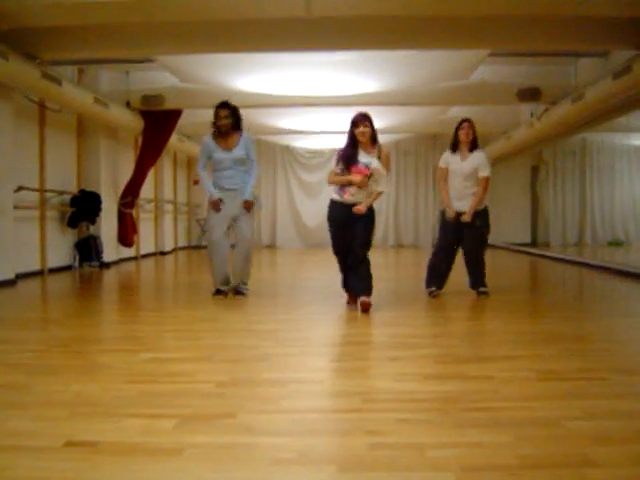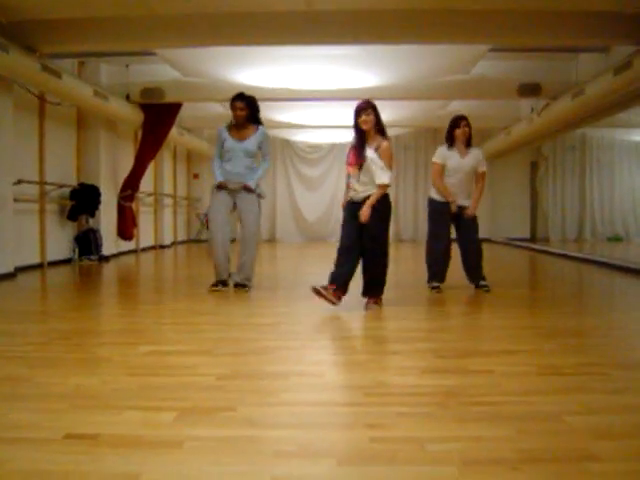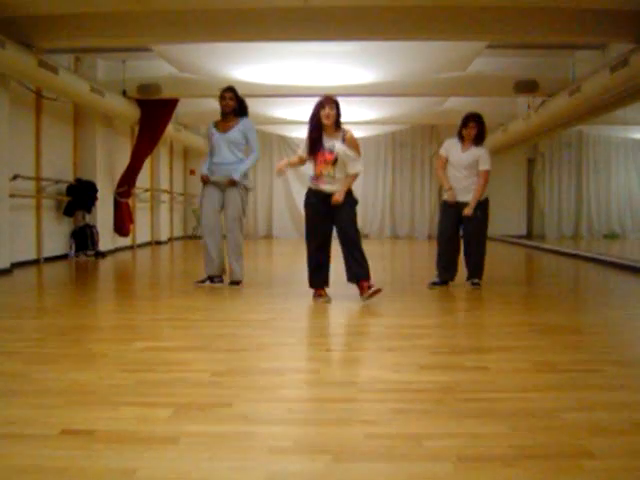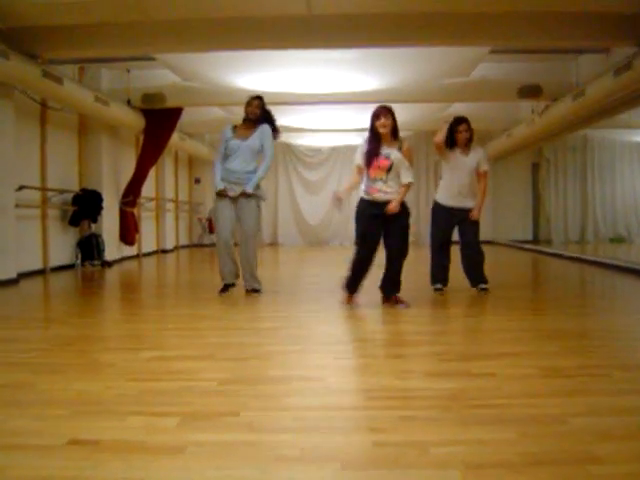
dt=1s
person 1, frame 1
left shoulder: (382, 154)
right shoulder: (346, 152)
left elbow: (380, 186)
right elbow: (331, 178)
left wrist: (365, 204)
right wrist: (351, 178)
left hip: (363, 208)
right hip: (339, 208)
left knee: (359, 252)
right knee: (342, 251)
left ankle: (363, 294)
right ankle: (352, 291)
person 1, frame 2
left shoulder: (383, 146)
right shoulder: (357, 142)
left elbow: (384, 182)
left wrist: (368, 206)
right wrist: (346, 197)
left hip: (375, 205)
right hip: (353, 202)
left knee: (373, 250)
right knee: (348, 246)
left ankle: (374, 295)
right ankle: (335, 288)
person 1, frame 3
left shoulder: (347, 137)
right shoulder: (313, 136)
left elbow: (355, 169)
right elbow: (302, 158)
left wrist: (342, 191)
right wrist: (286, 162)
left hip: (341, 196)
right hip: (316, 196)
left knee: (350, 237)
right knee: (317, 242)
left ankle: (363, 283)
right ankle: (319, 287)
person 1, frame 4
left shoulder: (402, 149)
right shoulder: (367, 146)
left elbow: (407, 181)
right elbow: (359, 174)
left wrist: (398, 201)
right wrist: (343, 192)
left hip: (393, 207)
right hip: (368, 206)
left knee: (397, 251)
right knee: (365, 250)
left ankle: (389, 293)
right ankle: (350, 291)
person 2, frame 1
left shoulder: (245, 138)
right shoulder: (208, 141)
left elbow: (254, 167)
right elbow: (201, 170)
left wrist: (248, 195)
right wrist: (212, 194)
left hip: (242, 195)
right hip: (220, 197)
left knee: (245, 239)
right knee: (216, 240)
left ankle: (239, 284)
right ankle: (222, 285)
person 2, frame 2
left shoulder: (260, 132)
right shoulder: (223, 131)
left elbow: (265, 161)
left wrist: (254, 181)
right wrist: (218, 178)
left hip: (247, 188)
right hip: (224, 187)
left knee: (251, 231)
right knee: (217, 230)
left ankle: (242, 278)
right ankle: (222, 277)
person 2, frame 3
left shoulder: (245, 123)
right shoulder: (213, 127)
left elbow: (255, 152)
left wrist: (238, 174)
right wrist: (204, 170)
left hip: (235, 181)
right hip: (213, 180)
left knee: (233, 225)
right knee: (208, 223)
left ankle: (236, 275)
right ankle: (215, 273)
person 2, frame 4
left shoulder: (264, 129)
right shoulder: (229, 131)
left elbow: (268, 159)
right elbow: (219, 159)
left wrist: (251, 186)
right wrist: (218, 184)
left hip: (248, 189)
right hip: (226, 188)
left knee: (249, 236)
right knee: (224, 235)
left ankle: (251, 283)
right ankle: (228, 279)
person 3, frame 1
left shoulder: (480, 157)
right shoulder: (448, 155)
left elbow: (483, 187)
right elbow: (442, 182)
left wrist: (470, 211)
right wrist: (448, 206)
left hip: (475, 211)
right hip: (451, 211)
left knee: (474, 250)
right knee: (443, 248)
left ankle: (479, 285)
right ankle: (434, 284)
person 3, frame 2
left shoulder: (477, 154)
right shoulder: (443, 151)
left elbow: (480, 181)
right elbow: (435, 179)
left wrist: (474, 205)
right wrist: (451, 200)
left hip: (465, 205)
right hip: (441, 203)
left knee: (471, 243)
right knee: (439, 243)
left ankle: (478, 279)
right ankle: (435, 280)
person 3, frame 3
left shoulder: (482, 151)
right shoulder: (449, 144)
left elbow: (483, 180)
right elbow: (440, 168)
left wrist: (472, 205)
right wrist: (448, 189)
left hip: (475, 202)
right hip: (451, 201)
left knee: (474, 241)
right knee: (445, 238)
left ankle: (475, 277)
right ankle: (443, 276)
person 3, frame 4
left shoulder: (479, 153)
right shoulder: (446, 150)
left elbow: (482, 181)
right elbow: (437, 141)
left wrist: (478, 207)
right wrist: (447, 125)
left hip: (468, 207)
right hip: (444, 205)
left knee: (471, 245)
right knee: (440, 244)
left ankle: (479, 281)
right ankle: (439, 281)
